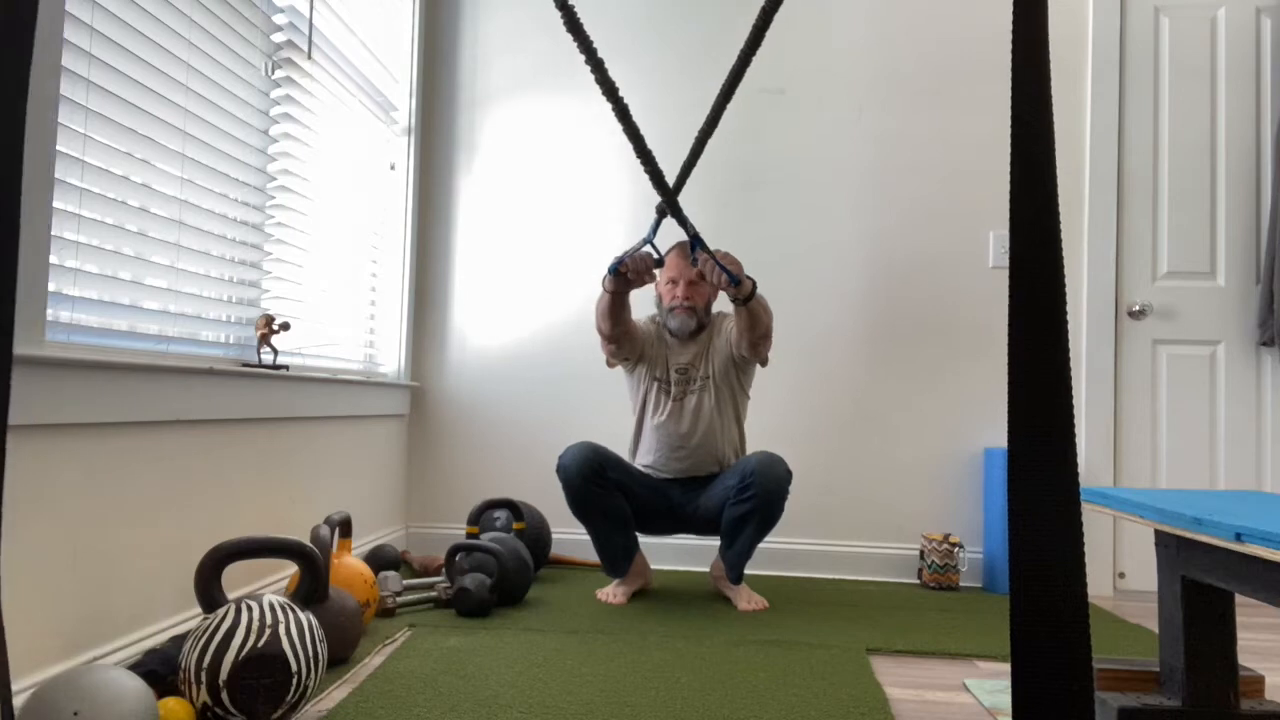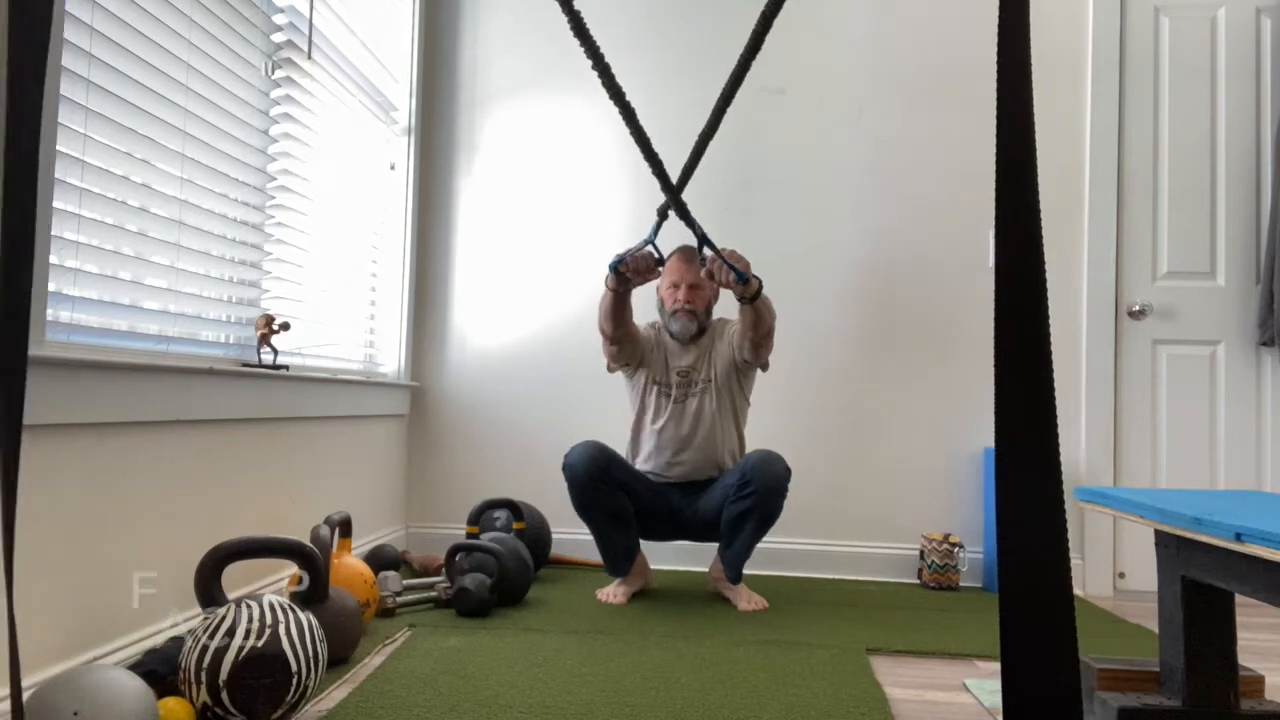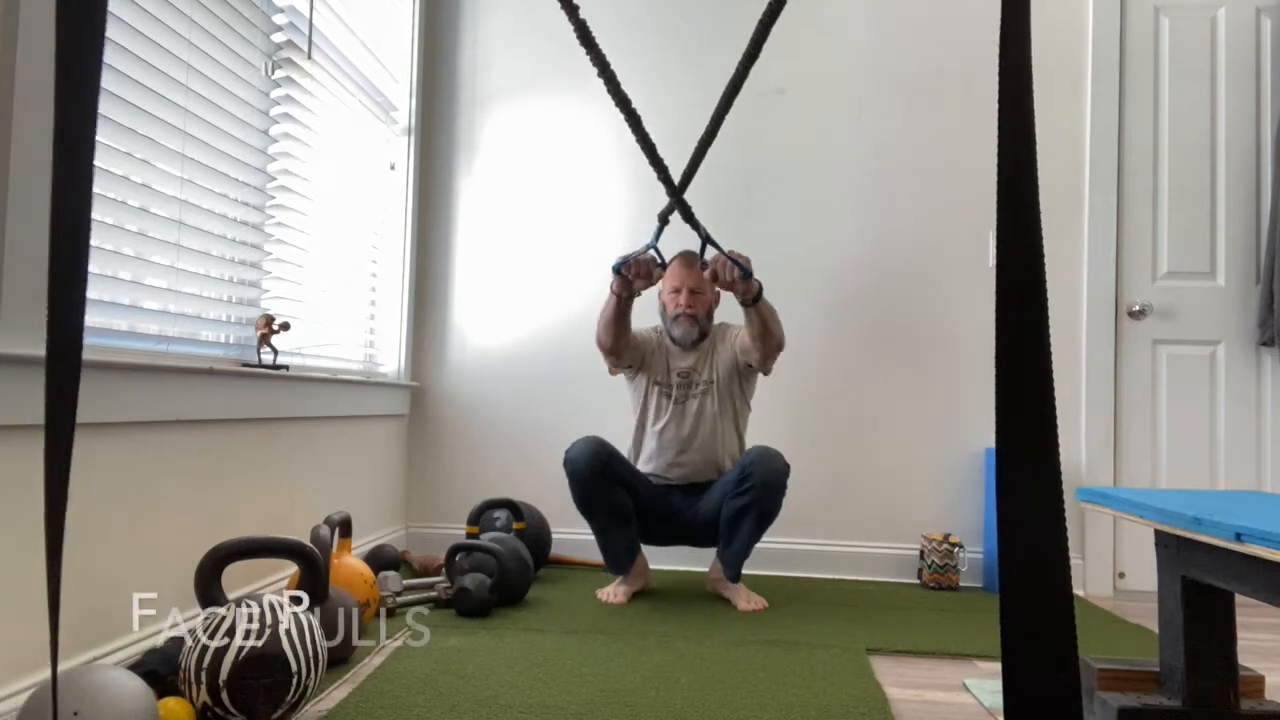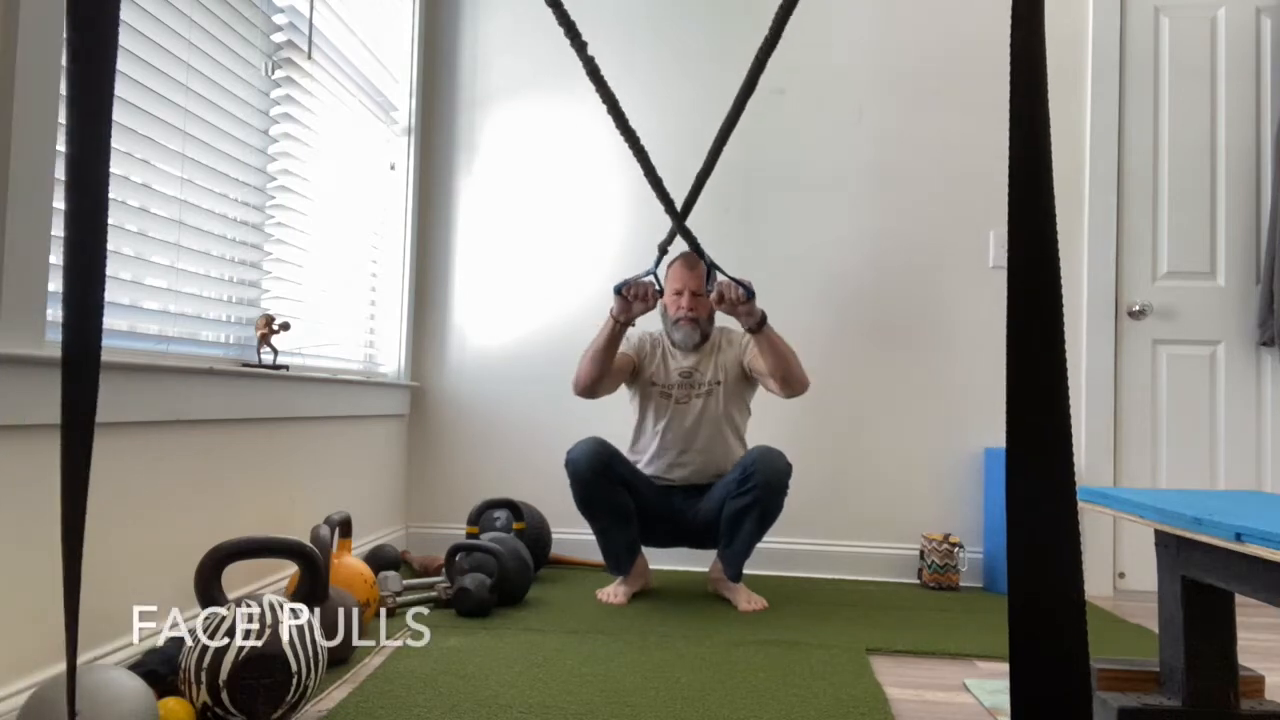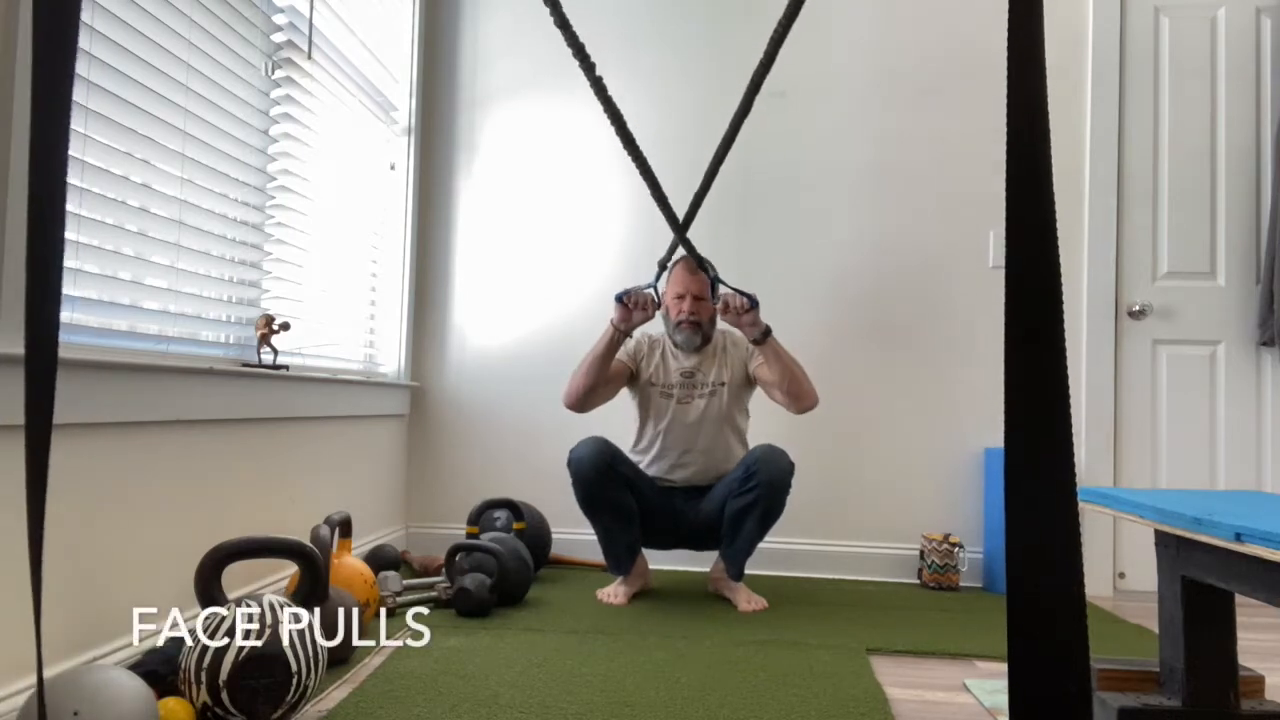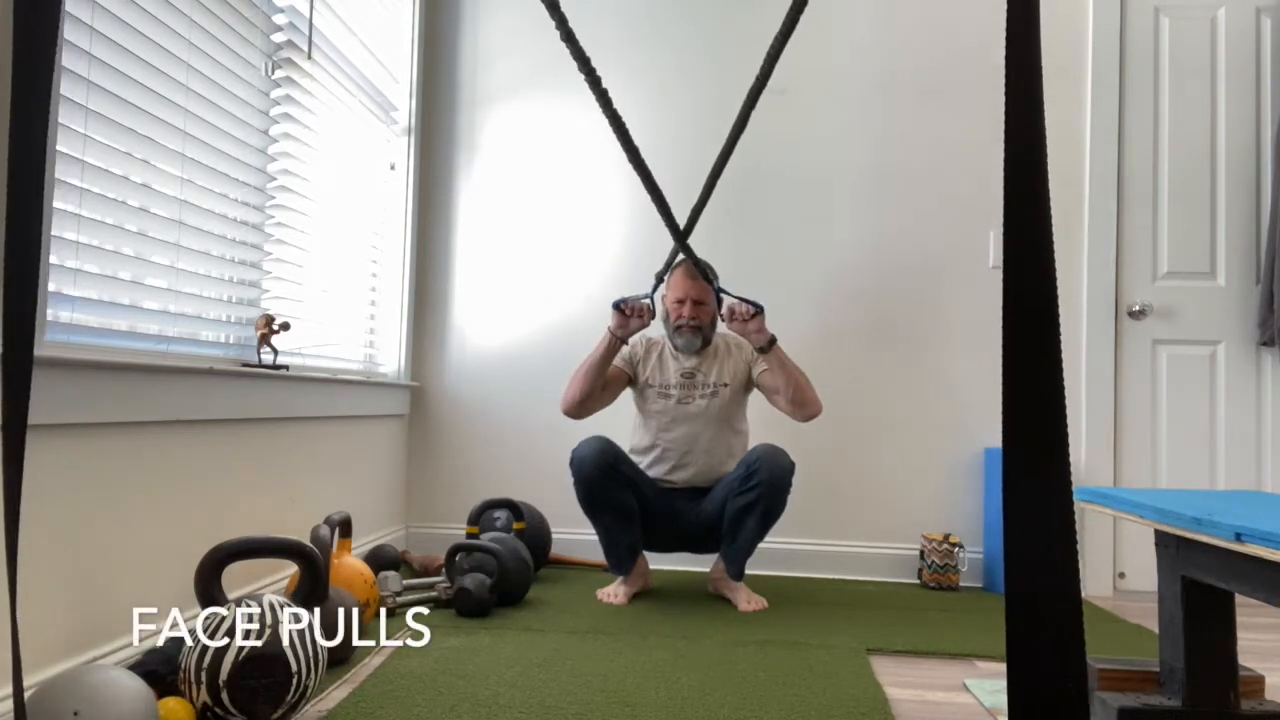
dt=0.3s
person 1, frame 1
left shoulder: (731, 334)
right shoulder: (641, 338)
left elbow: (759, 330)
right elbow: (610, 330)
left wrist: (743, 289)
right wrist: (615, 286)
left hip: (715, 493)
right hip: (649, 491)
left knee: (770, 472)
right knee: (577, 461)
left ankle: (729, 573)
right ankle: (629, 570)
person 1, frame 2
left shoulder: (731, 341)
right shoulder: (641, 344)
left elbow: (761, 331)
right elbow: (612, 330)
left wrist: (749, 289)
right wrist: (618, 285)
left hip: (715, 498)
right hip: (649, 496)
left knee: (768, 468)
right knee: (583, 460)
left ankle: (727, 573)
right ankle: (629, 570)
person 1, frame 3
left shoulder: (732, 345)
right shoulder: (645, 346)
left elbow: (770, 347)
right elbow: (610, 342)
left wrist: (750, 293)
right wrist: (622, 291)
left hip: (713, 503)
right hip: (649, 500)
left knee: (768, 464)
right knee: (585, 454)
left ankle: (726, 574)
right ankle: (630, 570)
person 1, frame 4
left shoulder: (738, 347)
right shoulder: (642, 347)
left elbow: (794, 385)
right elbow: (586, 385)
left wrist: (754, 319)
right wrist: (619, 318)
left hip: (715, 504)
right hip: (650, 502)
left knee: (770, 464)
right knee: (585, 456)
left ankle: (727, 573)
right ankle: (629, 570)
person 1, frame 5
left shoulder: (740, 350)
right shoulder: (641, 349)
left elbow: (803, 401)
right elbow: (576, 400)
left wrist: (757, 331)
right wrist: (618, 329)
left hip: (716, 505)
right hip: (651, 503)
left knee: (772, 462)
right knee: (588, 455)
left ankle: (728, 574)
right ankle: (630, 571)
person 1, frame 6
left shoulder: (742, 353)
right shoulder: (640, 352)
left elbow: (807, 409)
right elbow: (573, 406)
left wrist: (763, 340)
right wrist: (615, 336)
left hip: (716, 507)
right hip: (652, 506)
left knee: (773, 462)
right knee: (591, 454)
left ankle: (728, 573)
right ankle: (631, 570)
